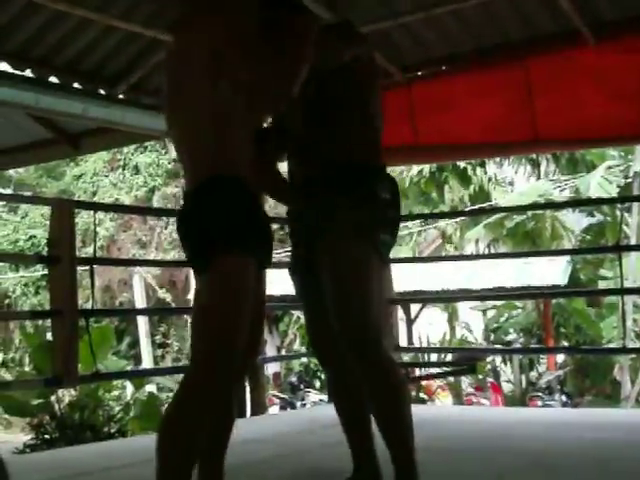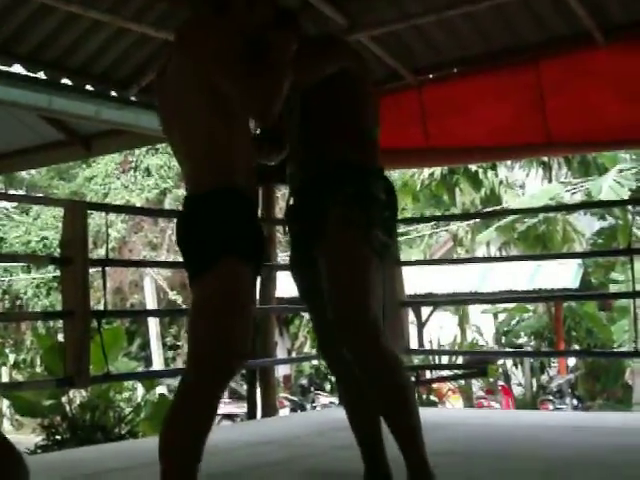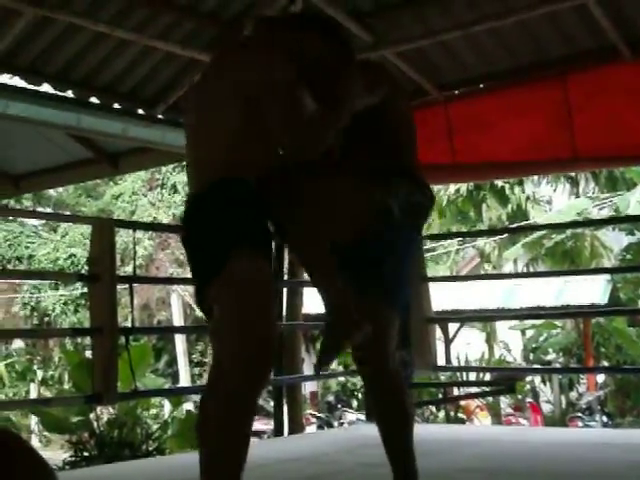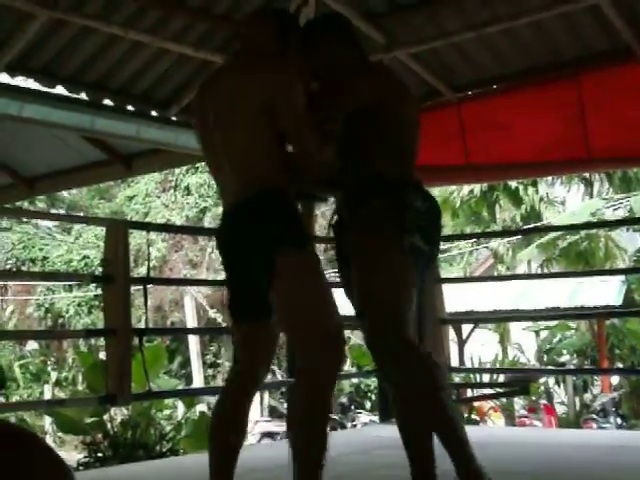
dt=0.5s
person 1, frame 1
left shoulder: (192, 55)
right elbow: (278, 87)
left hip: (231, 213)
right hip: (223, 210)
left knee: (237, 359)
right knee: (214, 368)
person 1, frame 2
left shoulder: (173, 71)
right elbow: (261, 105)
right wrist: (281, 50)
left hip: (217, 219)
right hip: (221, 219)
left knee: (221, 363)
right knee: (209, 369)
person 1, frame 3
left shoulder: (221, 68)
right shoulder: (270, 54)
right elbow: (300, 144)
right wrist: (346, 100)
left hip: (204, 219)
right hip: (230, 216)
left knee: (230, 367)
right knee: (251, 360)
person 1, frame 4
left shoulder: (207, 92)
right shoulder: (274, 70)
right elbow: (311, 157)
left hip: (234, 229)
right hip: (267, 222)
left knee: (248, 371)
right knee: (324, 353)
person 2, frame 1
left shoulder: (345, 43)
right shoulder: (294, 83)
right elbow: (264, 149)
left hip: (356, 201)
right hip: (310, 212)
left knee: (361, 341)
right knee: (327, 344)
person 2, frame 2
left shoulder: (332, 51)
right shoulder: (305, 95)
left hip: (352, 202)
right hip: (314, 212)
left knee: (358, 338)
right knee: (336, 346)
person 2, frame 3
left shoulder: (372, 76)
left hip: (394, 196)
right hip: (364, 236)
left knee: (281, 185)
right knee: (377, 362)
left ankle: (342, 313)
person 2, frame 4
left shoulder: (370, 75)
right shoulder: (359, 110)
left elbow: (315, 120)
left hip: (390, 216)
right hip: (366, 225)
left knee: (391, 342)
right knee: (392, 363)
